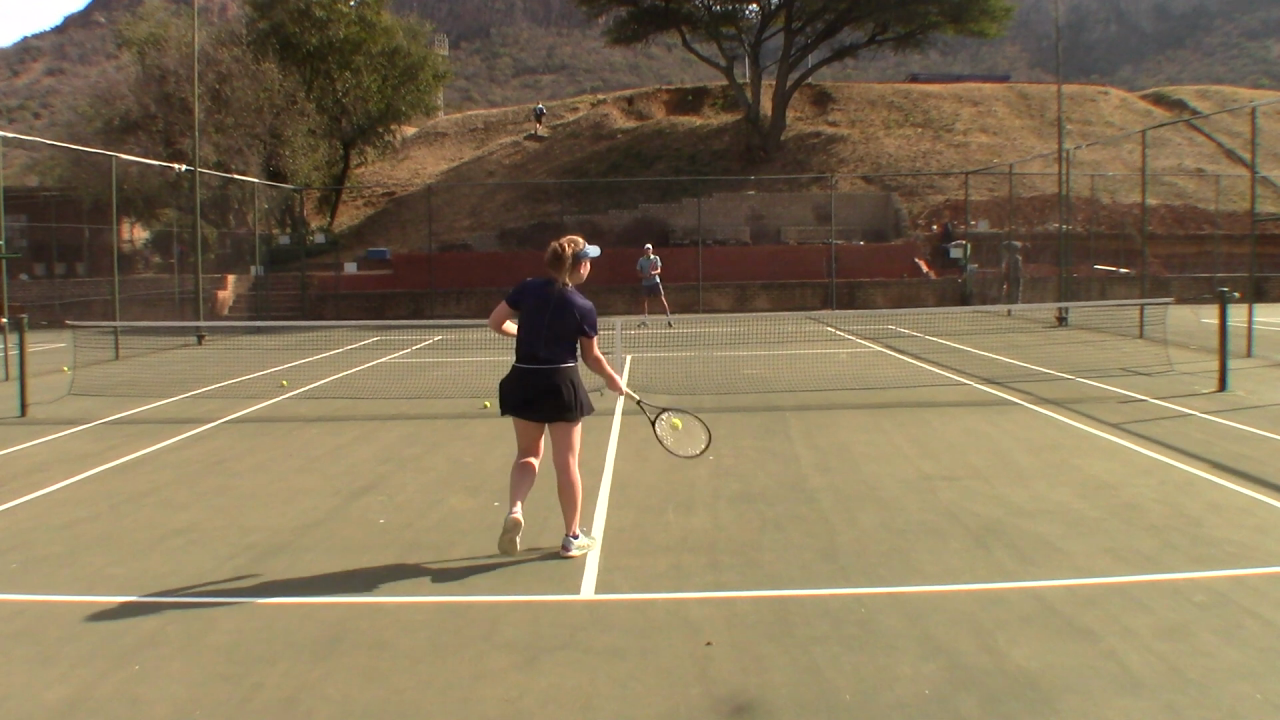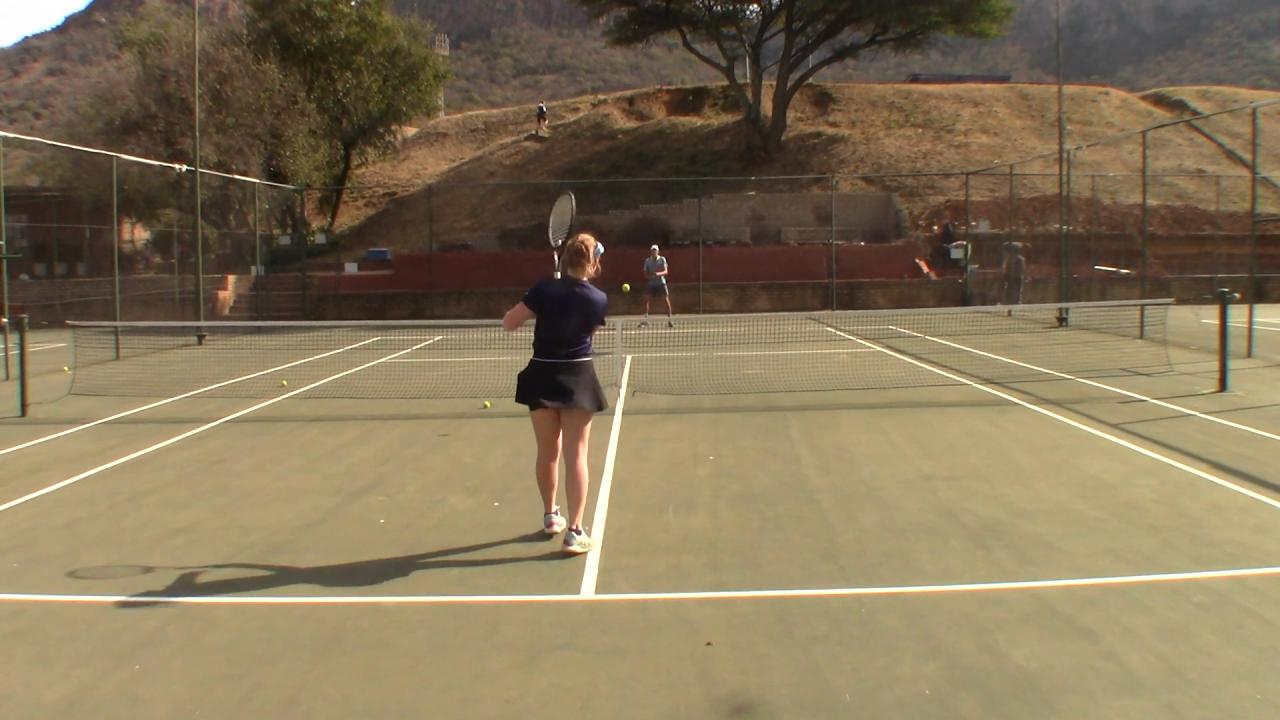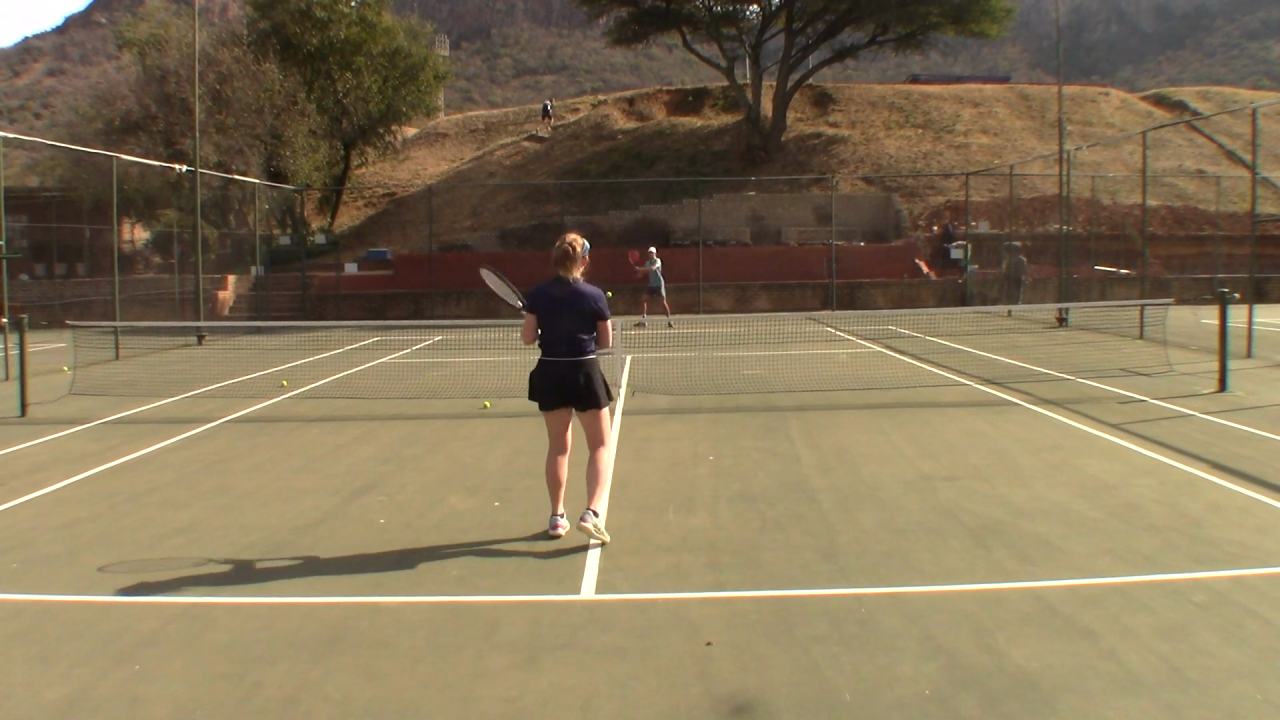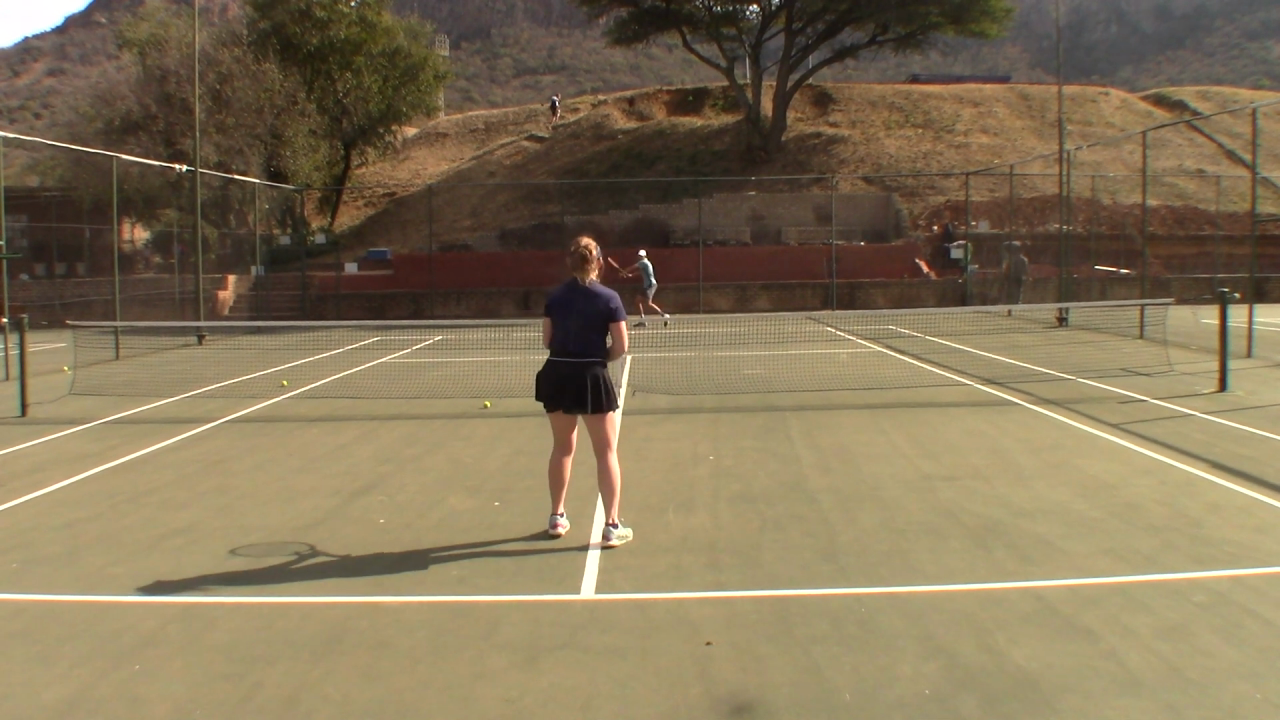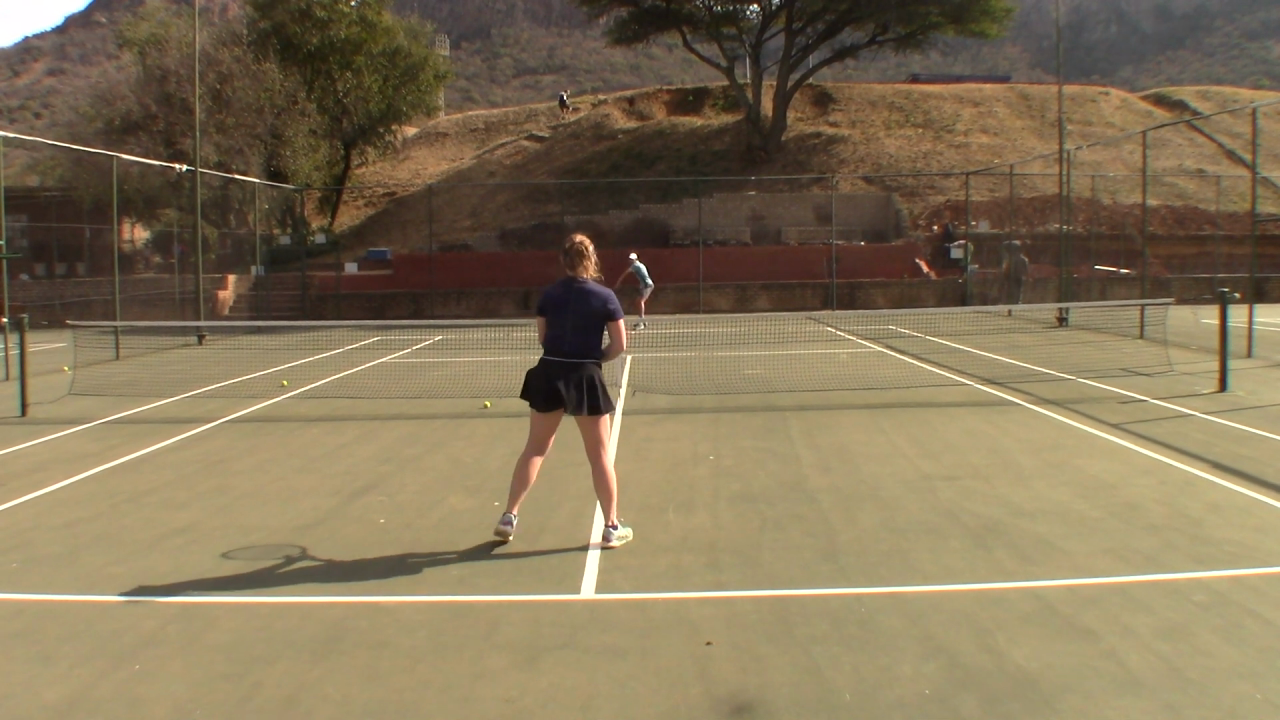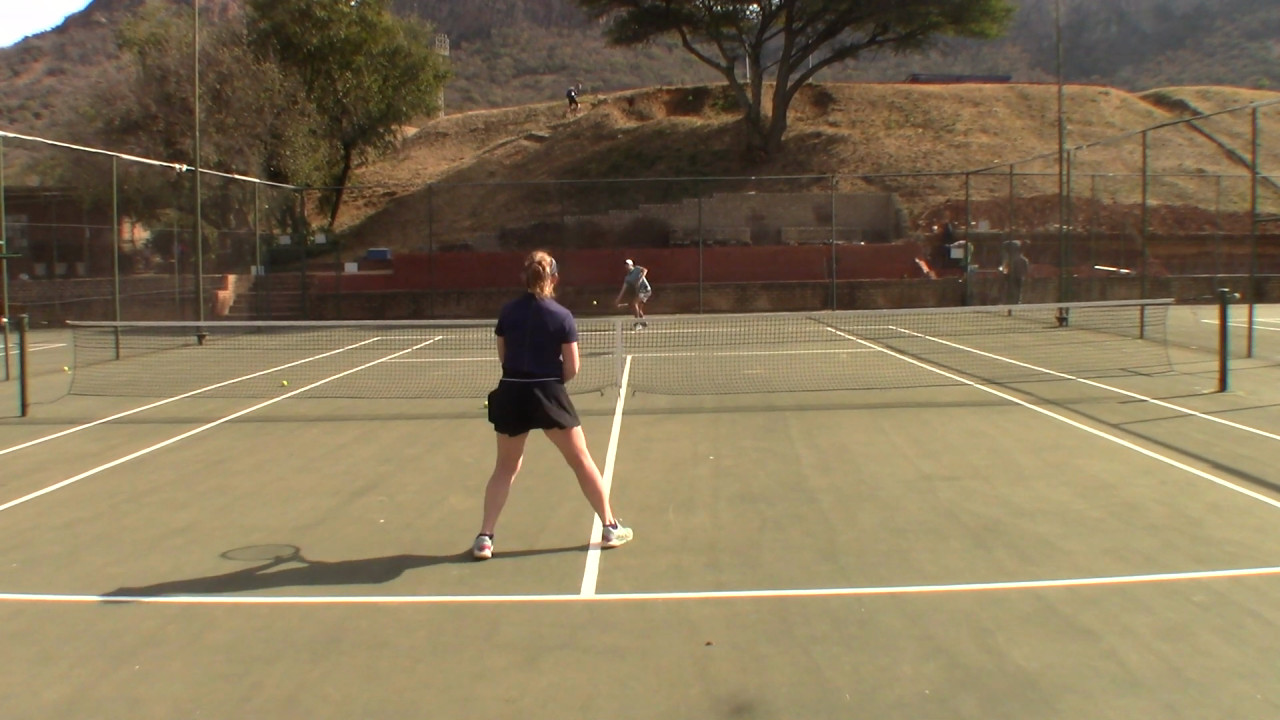
dt=0.3s
person 1, frame 1
left shoulder: (527, 288)
right shoulder: (583, 307)
left elbow: (495, 323)
right elbow: (591, 357)
right wrist: (613, 380)
left hip: (523, 380)
right hip: (561, 383)
left knee: (527, 455)
right knee: (567, 463)
left ankle: (515, 511)
right ankle: (572, 537)
person 1, frame 2
left shoulder: (543, 289)
right shoulder: (598, 299)
left elbow: (509, 323)
left hip: (541, 376)
right hip: (578, 377)
left knee: (548, 450)
right knee: (576, 455)
left ankle: (551, 515)
right ankle: (574, 531)
person 1, frame 3
left shoulder: (538, 293)
right shoulder: (594, 295)
left elbow: (528, 338)
right elbow: (605, 341)
left hip: (550, 374)
right hip: (584, 374)
left knee: (558, 447)
right knee: (599, 446)
left ankle: (557, 517)
right ankle: (592, 513)
person 1, frame 4
left shoulder: (556, 296)
right shoulder: (609, 298)
left elbow: (547, 340)
right elbow: (620, 347)
right wrist: (600, 358)
left hip: (556, 375)
right hip: (591, 378)
left knee: (562, 448)
right knee: (606, 453)
left ankle: (556, 516)
right ankle: (612, 527)
person 1, frame 5
left shoulder: (549, 294)
right shoulder: (604, 296)
left elbow: (542, 338)
right elbow: (619, 345)
left hip: (548, 374)
right hip: (585, 378)
left knee: (535, 450)
right knee: (600, 455)
left ankle: (509, 517)
right ankle: (612, 527)
person 1, frame 6
left shoulder: (508, 311)
right shoulder: (562, 317)
left elbow: (502, 356)
right elbow: (572, 368)
left hip: (511, 394)
right hip: (548, 395)
left knee: (504, 470)
right knee: (582, 463)
left ankle: (485, 536)
right ankle: (610, 527)
